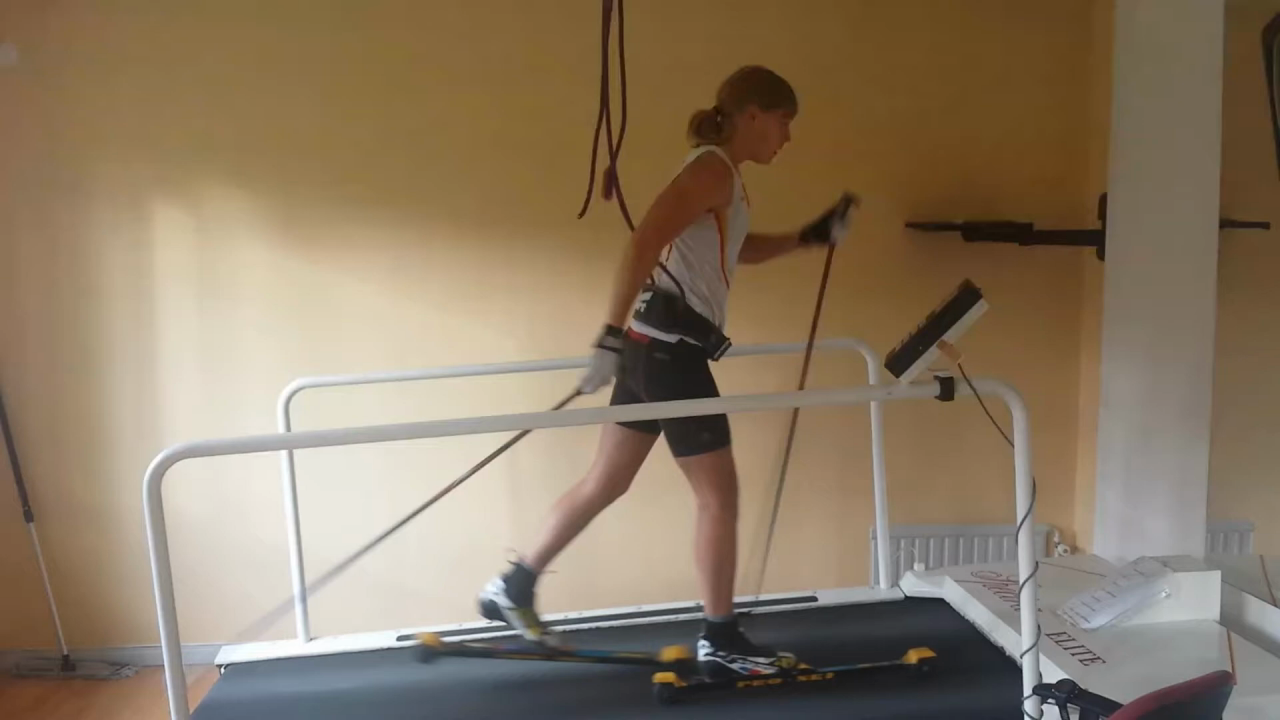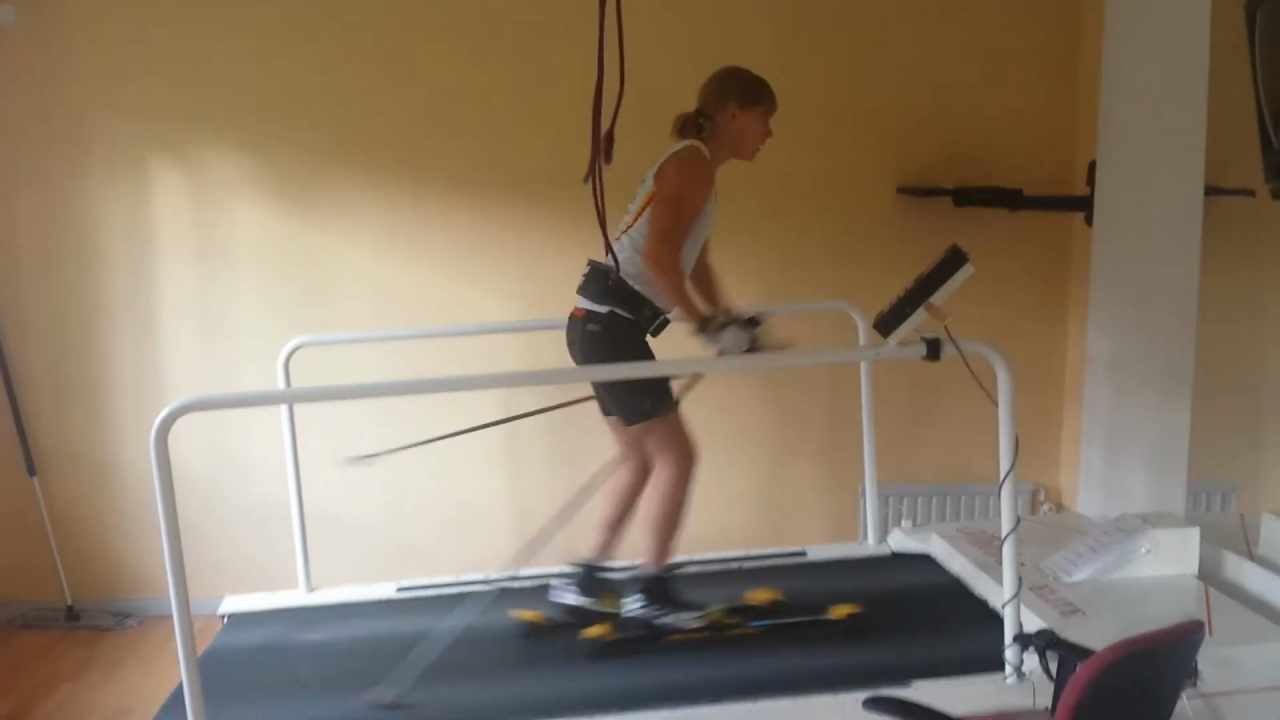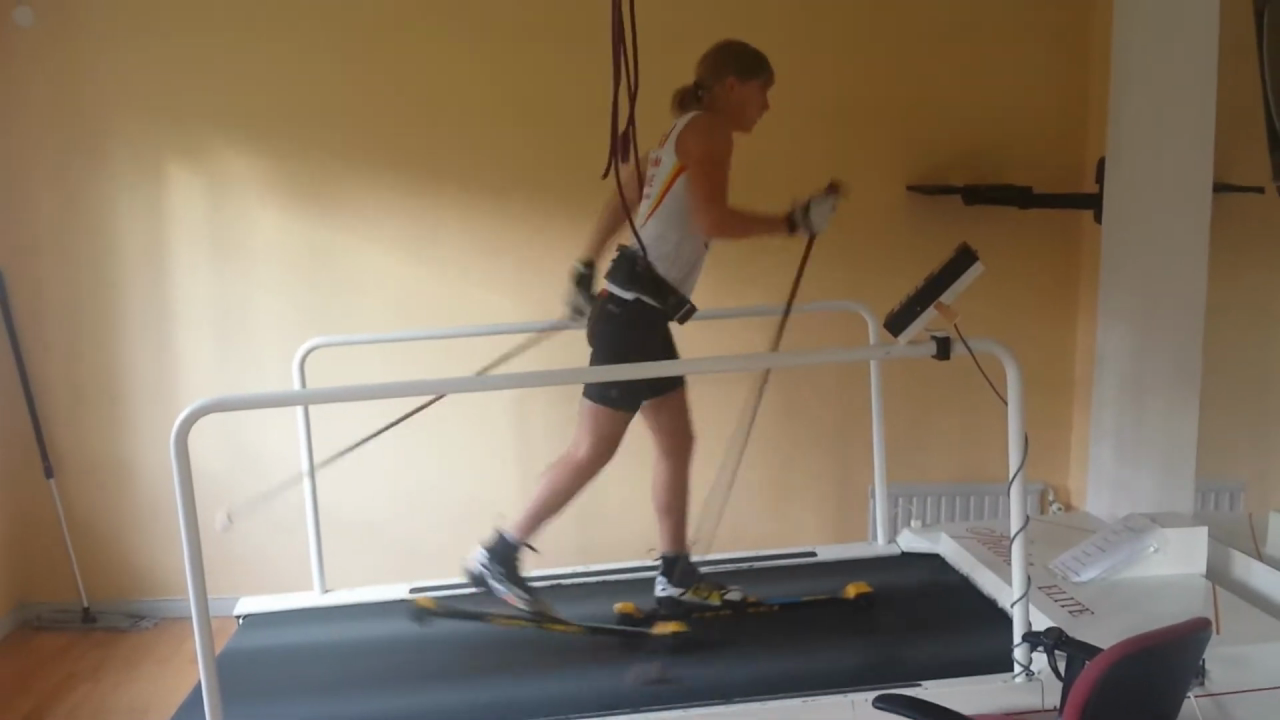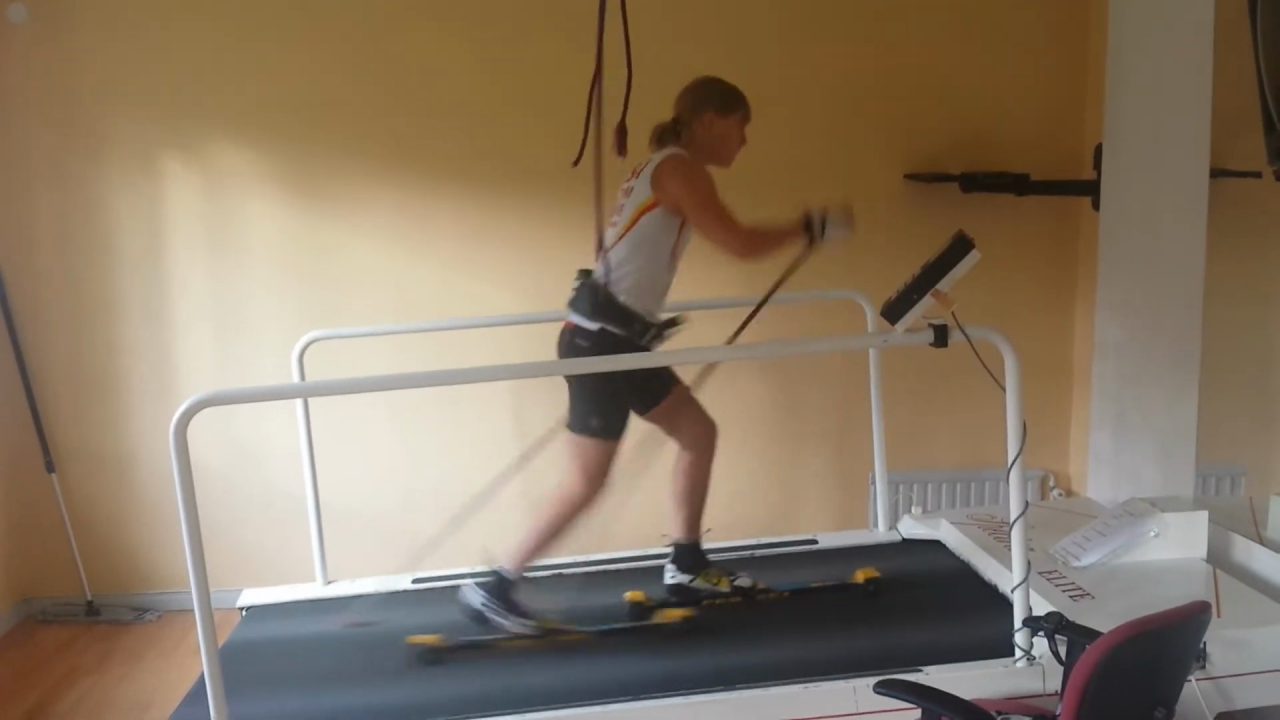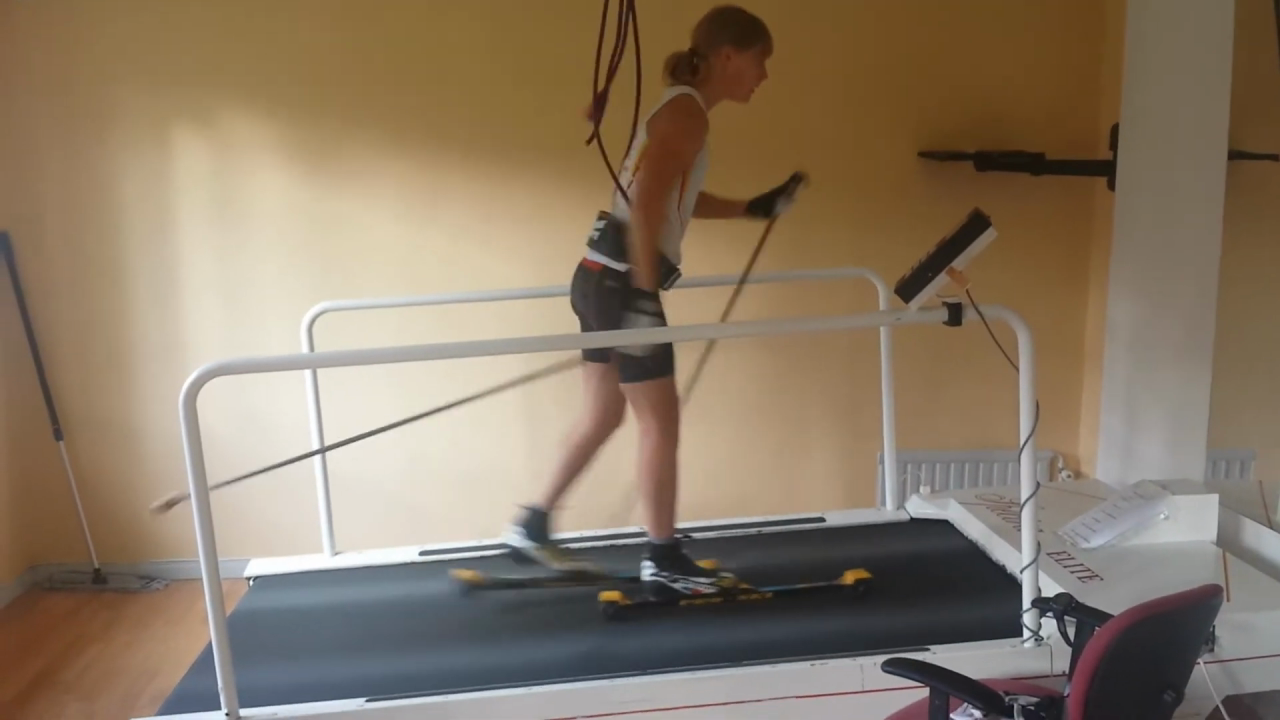
dt=1s
person 1, frame 1
left shoulder: (716, 172)
right shoulder: (713, 170)
left elbow: (735, 248)
right elbow: (642, 244)
left wrist: (813, 235)
right wrist: (612, 336)
left hip: (652, 348)
right hip: (669, 351)
left knee: (605, 481)
right knee: (718, 495)
left ankle: (515, 587)
right ankle: (720, 641)
person 1, frame 2
left shoulder: (700, 168)
right shoulder: (692, 163)
left elbow: (695, 263)
right elbow: (658, 255)
left wrist: (731, 322)
right wrist: (710, 324)
left hip: (607, 326)
right hip: (606, 326)
left knee: (642, 460)
right knee: (676, 459)
left ankle: (584, 577)
right ankle: (651, 594)
person 1, frame 3
left shoulder: (681, 137)
right shoulder: (705, 132)
left elbow: (622, 213)
right elbow: (713, 221)
left wrist: (584, 272)
right wrist: (791, 221)
left hip: (637, 312)
right hip: (631, 314)
left knee: (677, 442)
right knee: (593, 451)
left ankle: (677, 577)
right ankle: (499, 554)
person 1, frame 4
left shoulder: (659, 173)
right shoulder: (682, 170)
right elbow: (739, 245)
right wrist: (810, 228)
left hip: (613, 334)
right hip: (600, 340)
left knee: (699, 434)
right knee: (587, 485)
left ankle: (687, 564)
right ankle: (495, 587)
person 1, frame 5
left shoulder: (682, 109)
right shoulder: (685, 113)
left elbow: (682, 201)
right elbow: (646, 204)
left wrist: (757, 206)
right wrist: (648, 302)
left hip: (608, 278)
right hip: (618, 281)
left knee: (604, 415)
right knee: (660, 421)
left ankle: (532, 524)
right ankle: (662, 561)
